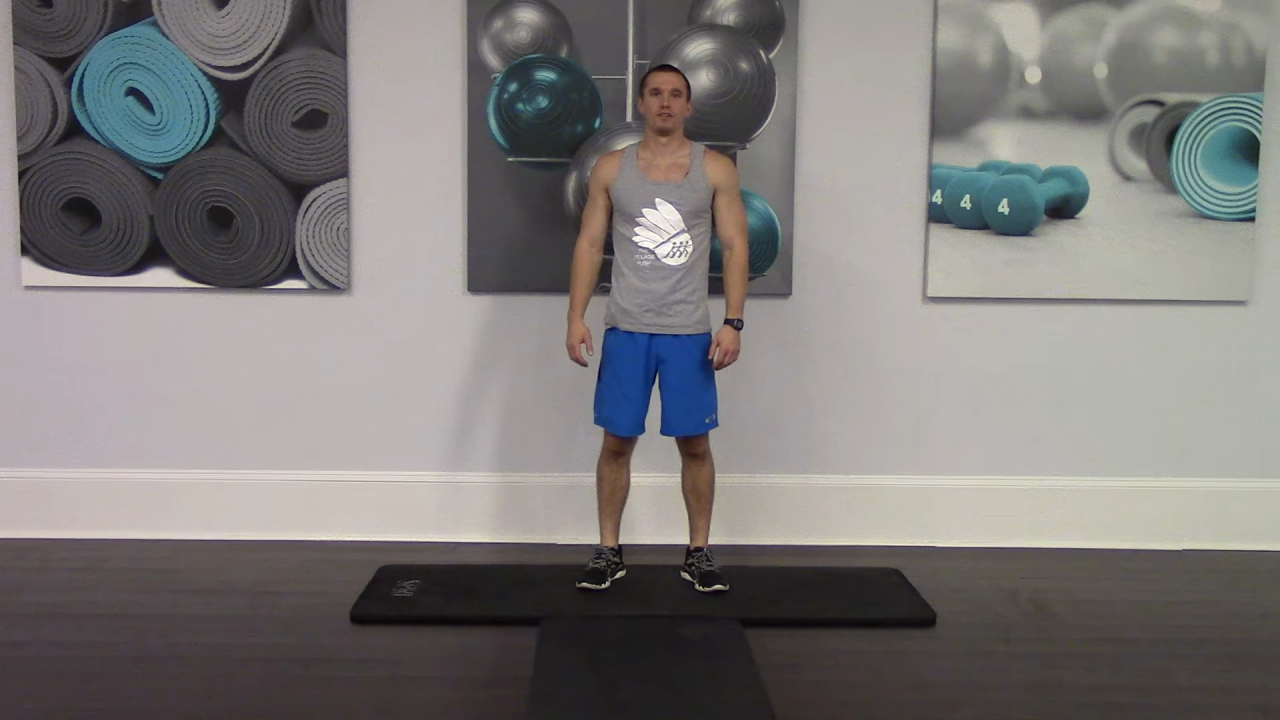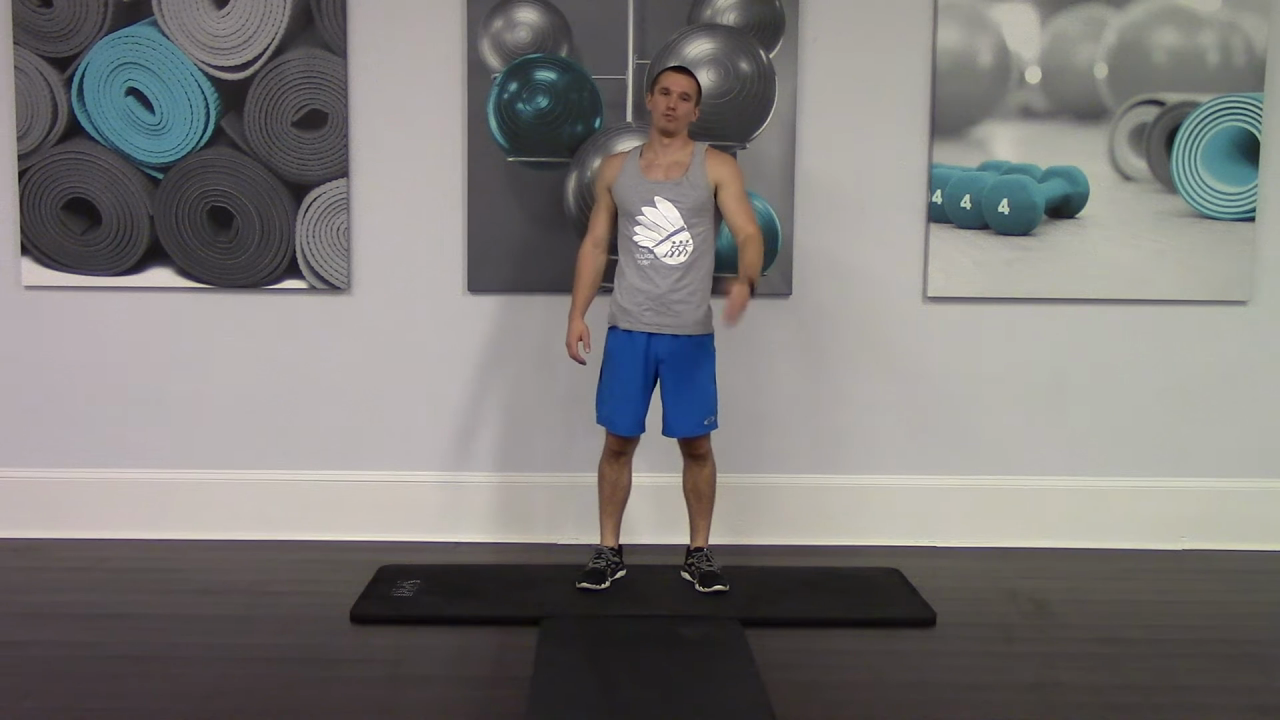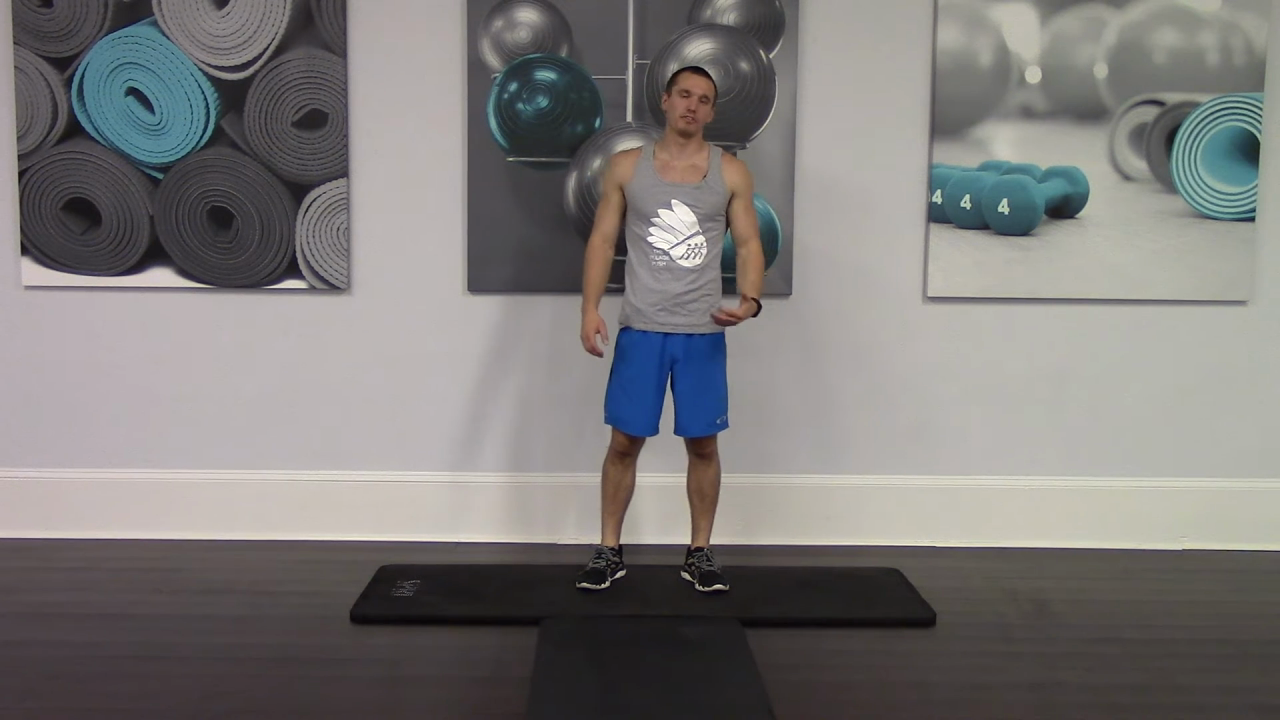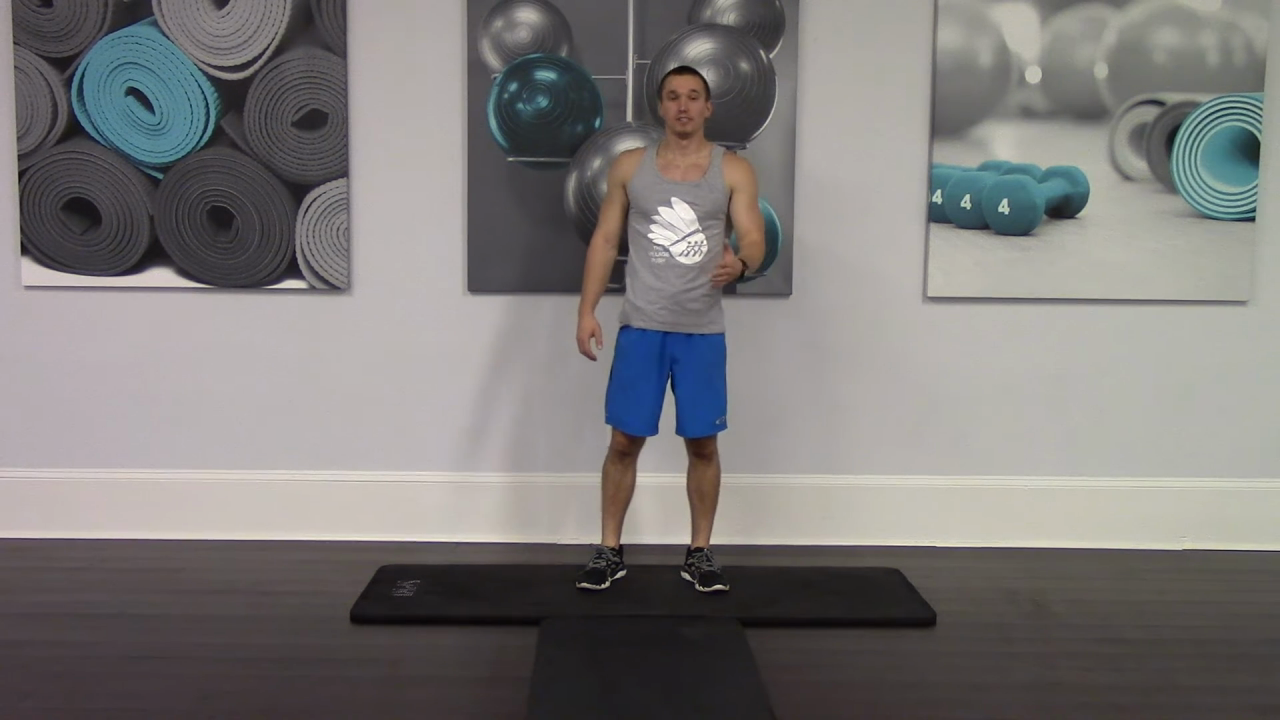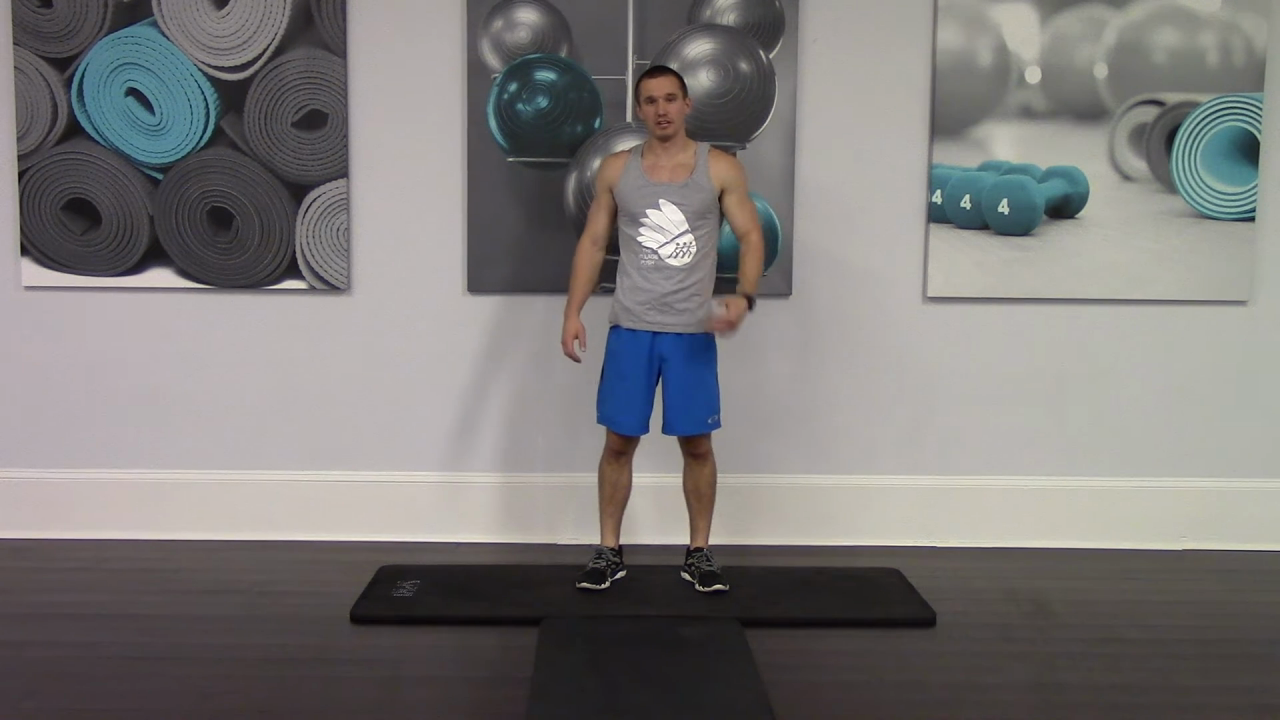
dt=1s
person 1, frame 1
left shoulder: (717, 168)
right shoulder: (610, 168)
left elbow: (735, 247)
right elbow: (590, 244)
left wrist: (733, 322)
right wrist: (576, 316)
left hip: (690, 331)
right hip: (626, 329)
left knee: (695, 443)
right knee: (617, 441)
left ankle: (698, 553)
right ankle: (608, 551)
person 1, frame 2
left shoulder: (717, 166)
right shoulder: (615, 169)
left elbow: (750, 235)
right elbow: (595, 245)
left wrist: (745, 282)
right wrist: (577, 315)
left hip: (691, 333)
right hip: (627, 329)
left knee: (696, 444)
right knee: (618, 441)
left ankle: (698, 553)
right ankle: (608, 551)
person 1, frame 3
left shoulder: (731, 172)
right shoulder: (625, 165)
left elbow: (748, 245)
right elbow: (601, 241)
left wrist: (748, 301)
right wrist: (590, 309)
left hip: (702, 332)
right hip: (640, 329)
left knee: (703, 443)
right knee: (624, 441)
left ankle: (700, 553)
right ankle: (609, 551)
person 1, frame 4
left shoulder: (734, 170)
right shoulder: (629, 165)
left elbow: (754, 242)
right elbow: (605, 240)
left wrist: (739, 263)
right wrist: (587, 310)
left hip: (703, 331)
right hip: (640, 328)
left knee: (703, 442)
right knee: (625, 440)
left ankle: (699, 553)
right ankle: (609, 550)
person 1, frame 5
left shoulder: (721, 167)
right shoulder: (615, 168)
left elbow: (751, 236)
right elbow: (592, 242)
left wrist: (743, 298)
right wrist: (573, 312)
left hip: (693, 331)
right hip: (629, 328)
left knee: (697, 443)
right knee: (619, 441)
left ankle: (699, 553)
right ankle: (609, 551)
